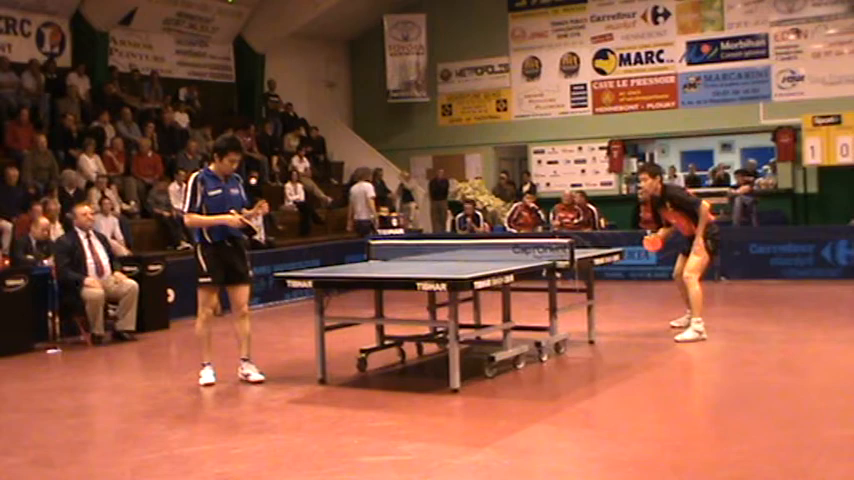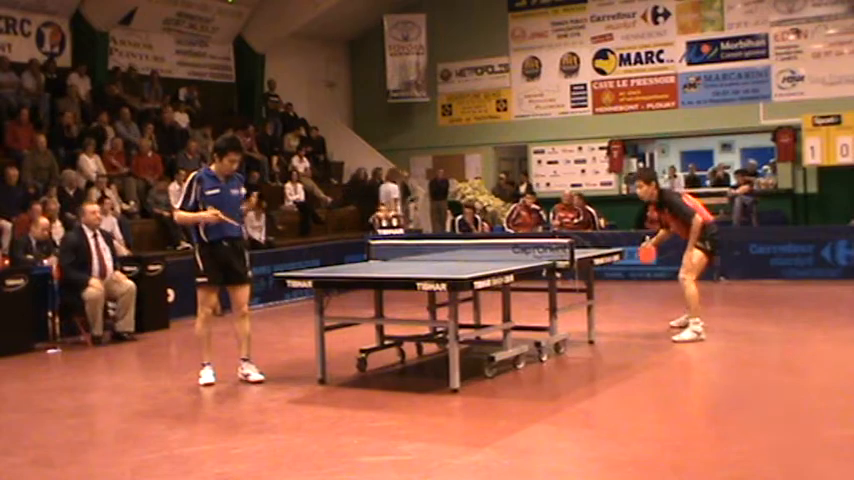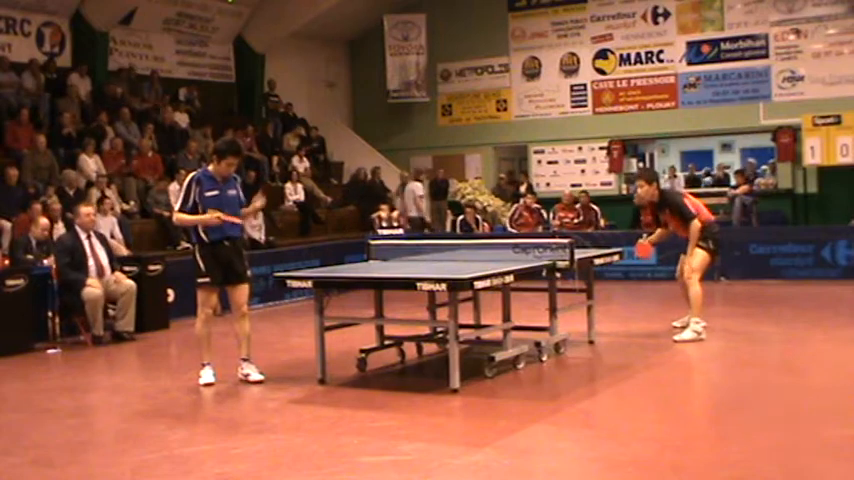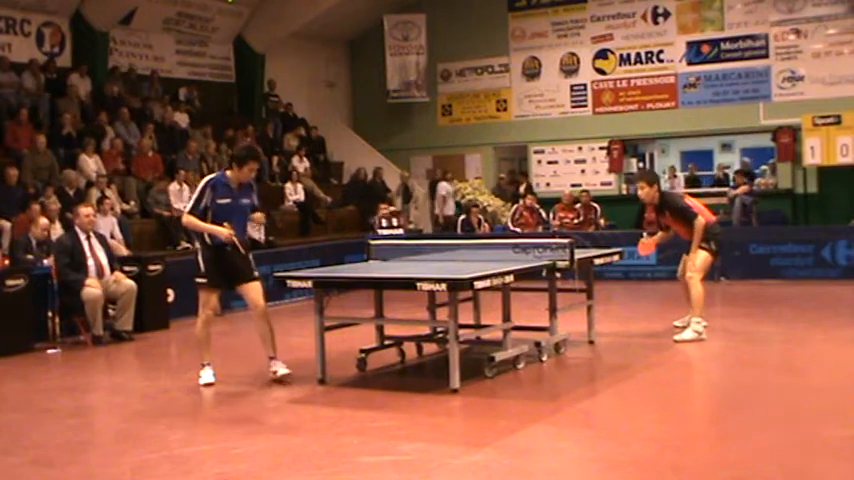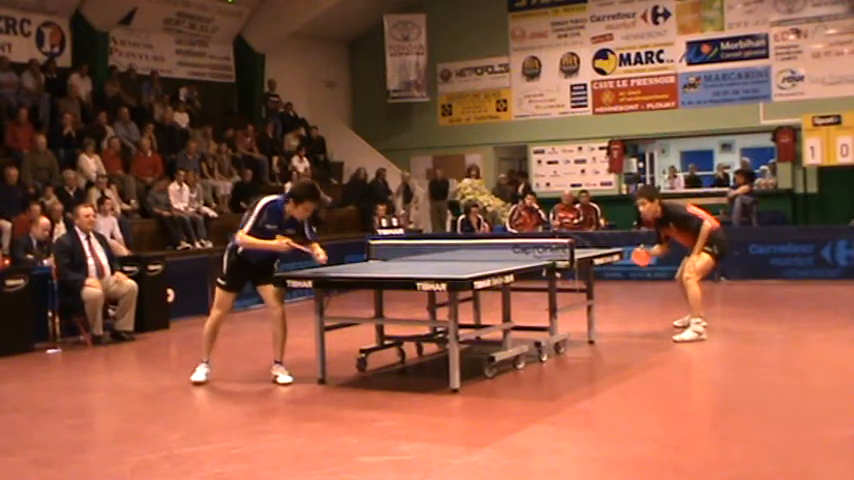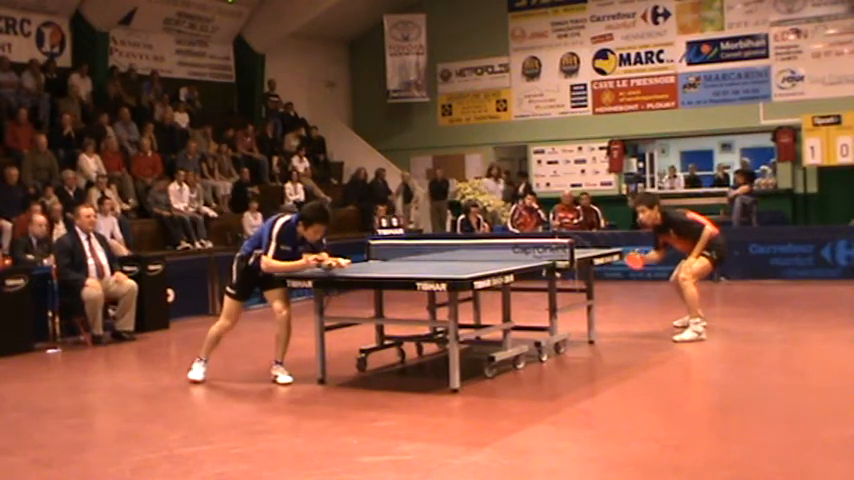
dt=0.5s
person 1, frame 1
left shoulder: (236, 181)
right shoulder: (199, 180)
right elbow: (189, 219)
left wrist: (253, 212)
right wrist: (223, 219)
left hip: (236, 248)
right hip: (211, 250)
left knee: (242, 309)
right knee: (206, 311)
left ankle: (245, 363)
right ankle: (206, 366)
person 1, frame 2
left shoulder: (238, 180)
right shoulder: (198, 180)
right elbow: (178, 215)
right wrist: (202, 216)
left hip: (236, 248)
right hip: (209, 250)
left knee: (242, 309)
right knee: (206, 311)
left ankle: (245, 363)
right ankle: (206, 366)
person 1, frame 3
left shoulder: (234, 181)
right shoulder: (196, 181)
right elbow: (178, 217)
left wrist: (253, 209)
right wrist: (205, 218)
left hip: (234, 248)
right hip: (209, 250)
left knee: (242, 310)
right knee: (206, 311)
left ankle: (245, 363)
right ankle: (206, 366)
person 1, frame 4
left shoulder: (249, 187)
right shoulder: (210, 184)
right elbow: (186, 218)
left wrist: (258, 217)
right wrist: (215, 229)
left hip: (239, 252)
right hip: (213, 253)
left knee: (260, 307)
right knee: (207, 313)
left ankle: (274, 361)
right ankle: (206, 367)
person 1, frame 5
left shoulder: (302, 216)
right shoulder: (267, 206)
left elbow: (311, 242)
right elbow: (241, 239)
left wrist: (318, 252)
right wrist: (274, 244)
left hip: (265, 262)
right hip: (239, 258)
left knee: (278, 310)
right knee: (218, 313)
left ankle: (278, 366)
right ankle: (204, 363)
person 1, frame 6
left shoulder: (314, 230)
right shoulder: (280, 225)
left elbow: (320, 255)
right elbow: (266, 264)
left wrist: (332, 261)
right wrist: (302, 264)
left hip: (274, 270)
right hip: (248, 265)
left knee: (283, 313)
right knee: (227, 322)
left ankle: (278, 366)
right ankle: (201, 362)
person 2, frame 1
left shoulder: (673, 193)
right shoulder: (656, 201)
left elbow: (704, 206)
right elbow: (667, 226)
left wrist: (700, 237)
right wrist: (657, 237)
left hip: (706, 235)
right hip: (692, 237)
left knee: (690, 276)
right knee: (678, 275)
left ankle: (698, 327)
right ankle: (691, 315)
person 2, frame 2
left shoulder: (670, 199)
right shoulder: (657, 203)
left elbow: (697, 220)
right elbow: (667, 228)
left wrist: (689, 250)
right wrist: (652, 242)
left hip: (705, 235)
right hip: (695, 237)
left knee: (686, 277)
right knee: (683, 277)
left ankle: (696, 328)
right ankle: (692, 316)
person 2, frame 3
left shoulder: (672, 199)
right shoulder: (655, 205)
left elbow: (695, 224)
right elbow: (665, 228)
left wrist: (689, 255)
right wrist: (649, 240)
left hip: (707, 234)
right hip: (695, 236)
left knee: (690, 276)
right knee: (681, 276)
left ankle: (696, 328)
right ankle: (695, 316)
person 2, frame 4
left shoulder: (672, 201)
right shoulder: (658, 207)
left elbow: (699, 221)
right elbow: (666, 231)
left wrist: (693, 252)
right wrist: (652, 241)
left hip: (708, 235)
right hip: (696, 237)
left knee: (692, 276)
right knee: (682, 275)
left ankle: (697, 327)
right ankle: (696, 316)
person 2, frame 5
left shoulder: (675, 212)
right shoulder: (658, 220)
left elbow: (706, 225)
right elbow: (663, 247)
left wrist: (695, 254)
right wrist: (647, 252)
left hip: (713, 240)
right hip: (700, 243)
left knee: (689, 276)
right knee: (681, 277)
left ankle: (697, 328)
right ankle: (696, 316)
person 2, frame 6
left shoulder: (675, 218)
right shoulder: (658, 227)
left elbow: (707, 230)
right elbow: (659, 253)
left wrist: (693, 257)
right wrist: (643, 258)
left hip: (713, 247)
right hip: (698, 249)
left knee: (685, 277)
right knee: (676, 280)
left ankle: (697, 328)
right ankle: (696, 316)
person 3, frame 1
left shoulder: (100, 237)
right shoulder: (65, 241)
left elbow: (112, 259)
right elbow: (62, 271)
left wrist: (116, 271)
right wrist: (84, 279)
left hip: (108, 280)
right hip: (84, 284)
left knee: (131, 286)
right knee: (96, 294)
left ankle: (122, 329)
right ankle: (97, 333)
person 3, frame 2
left shoulder: (105, 235)
right shoulder: (71, 238)
left elbow: (114, 259)
right elbow: (67, 269)
left wrist: (116, 271)
right wrist: (89, 280)
left hip: (109, 280)
right hip: (85, 284)
left knee: (129, 286)
right knee: (95, 294)
left ankle: (122, 330)
right ankle: (96, 335)
person 3, frame 3
left shoulder: (100, 237)
right shoulder: (65, 241)
left elbow: (112, 260)
right elbow: (64, 271)
left wrist: (116, 271)
right wrist: (86, 280)
left hip: (107, 280)
right hip: (83, 284)
left knee: (129, 285)
right knee: (95, 294)
left ankle: (122, 330)
right ankle: (97, 334)
person 3, frame 4
left shoulder: (100, 237)
right shoulder: (64, 241)
left elbow: (112, 259)
right elbow: (63, 272)
left wrist: (116, 271)
right wrist: (85, 280)
left hip: (108, 280)
right hip: (83, 284)
left knee: (130, 286)
right knee: (95, 294)
left ankle: (120, 329)
right ankle: (97, 334)
person 3, frame 5
left shoulder: (99, 237)
right shoulder: (64, 242)
left elbow: (112, 260)
right elbow: (63, 272)
left wrist: (117, 271)
right wrist: (85, 280)
left hip: (108, 280)
right hip: (84, 284)
left knee: (130, 286)
right knee: (95, 294)
left ankle: (121, 329)
right ankle: (97, 334)
person 3, frame 6
left shoulder: (100, 238)
right shoulder: (65, 242)
left elbow: (112, 260)
right elbow: (63, 271)
left wrist: (117, 271)
right wrist: (85, 280)
left hip: (108, 280)
right hip: (84, 285)
left knee: (130, 286)
right knee: (95, 294)
left ankle: (122, 329)
right ankle: (97, 334)
